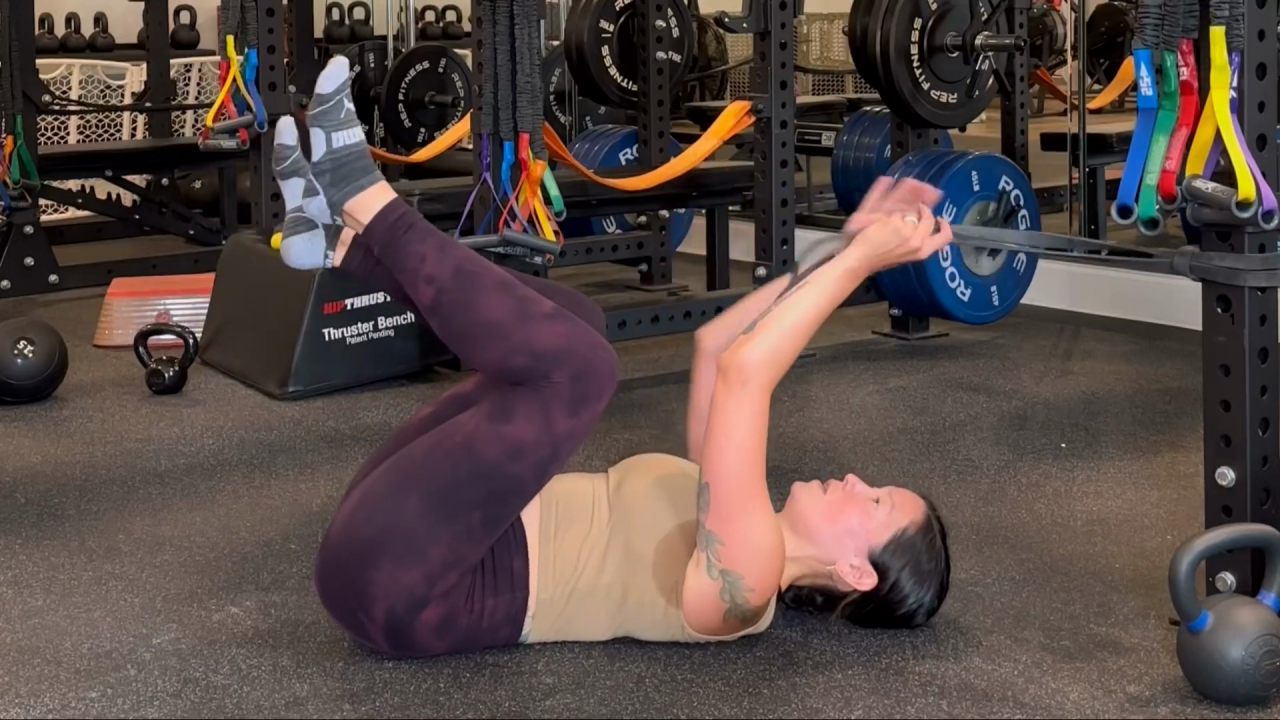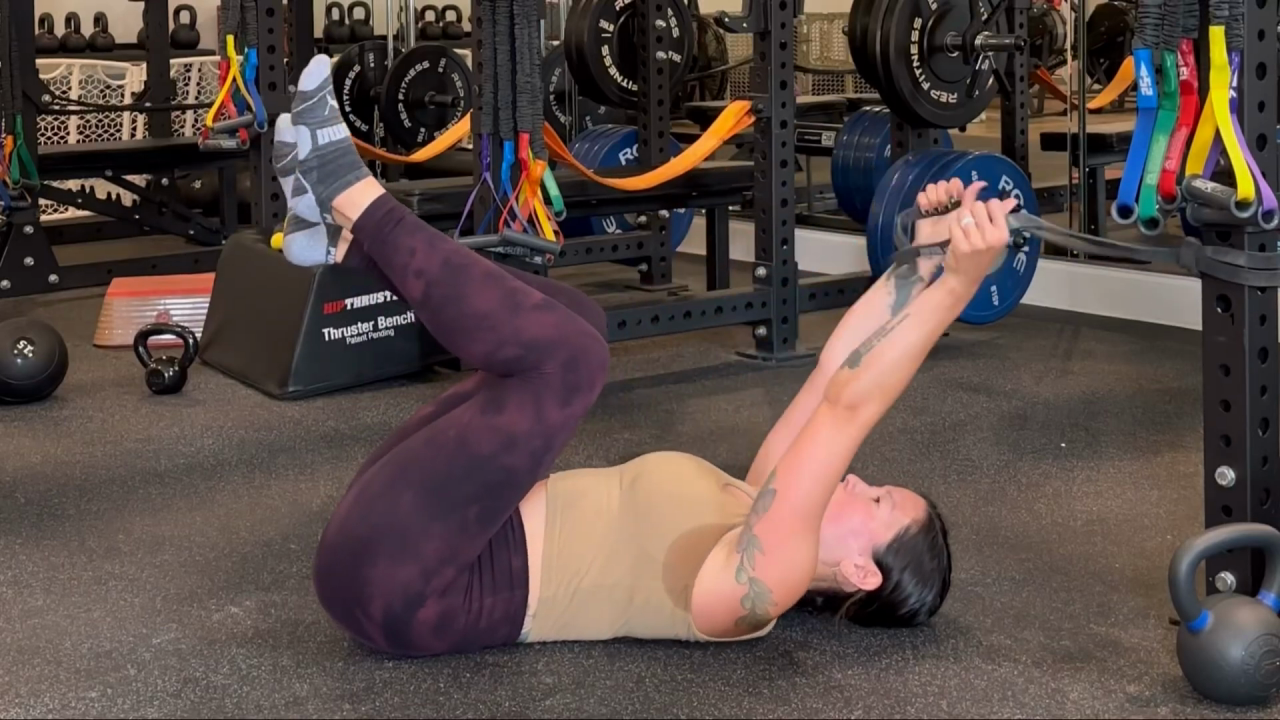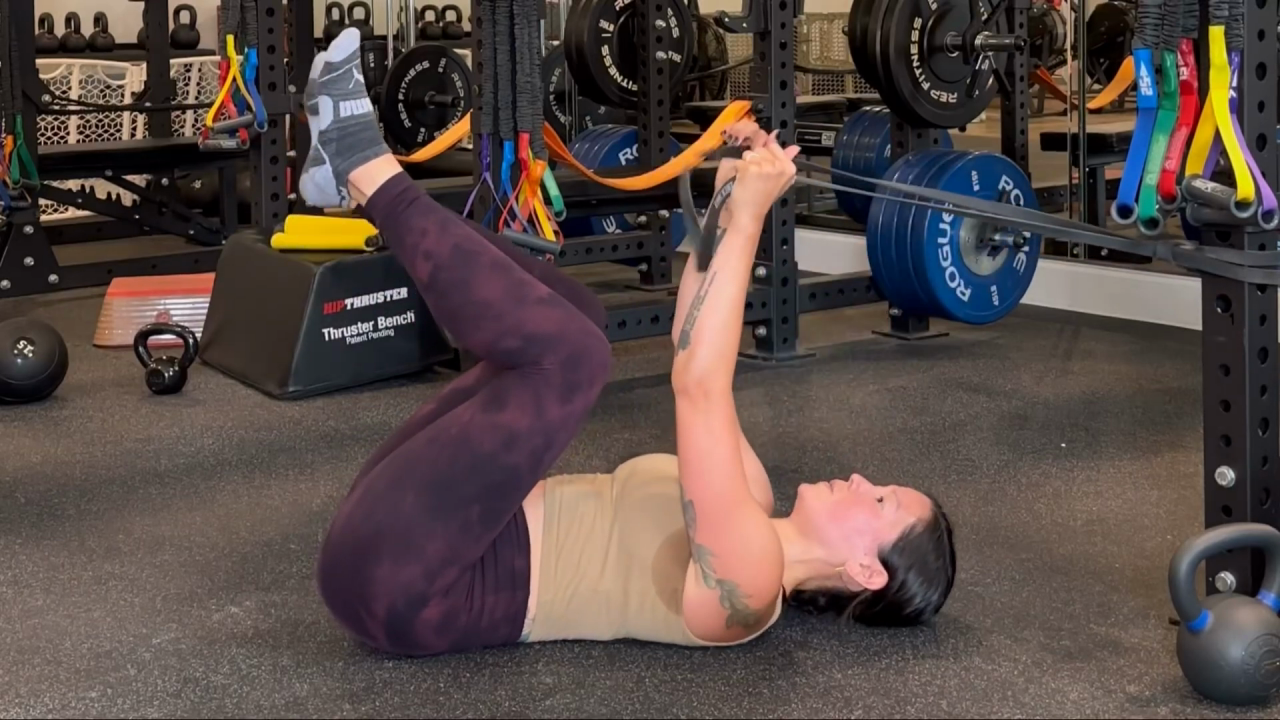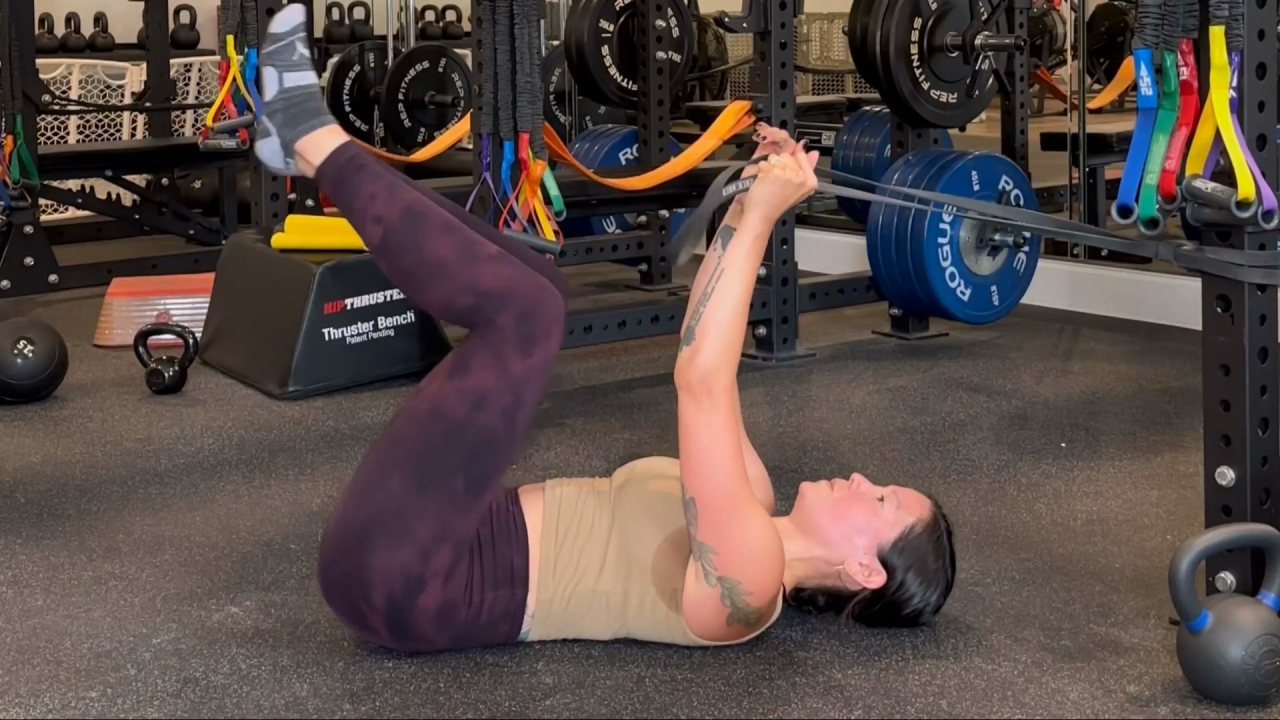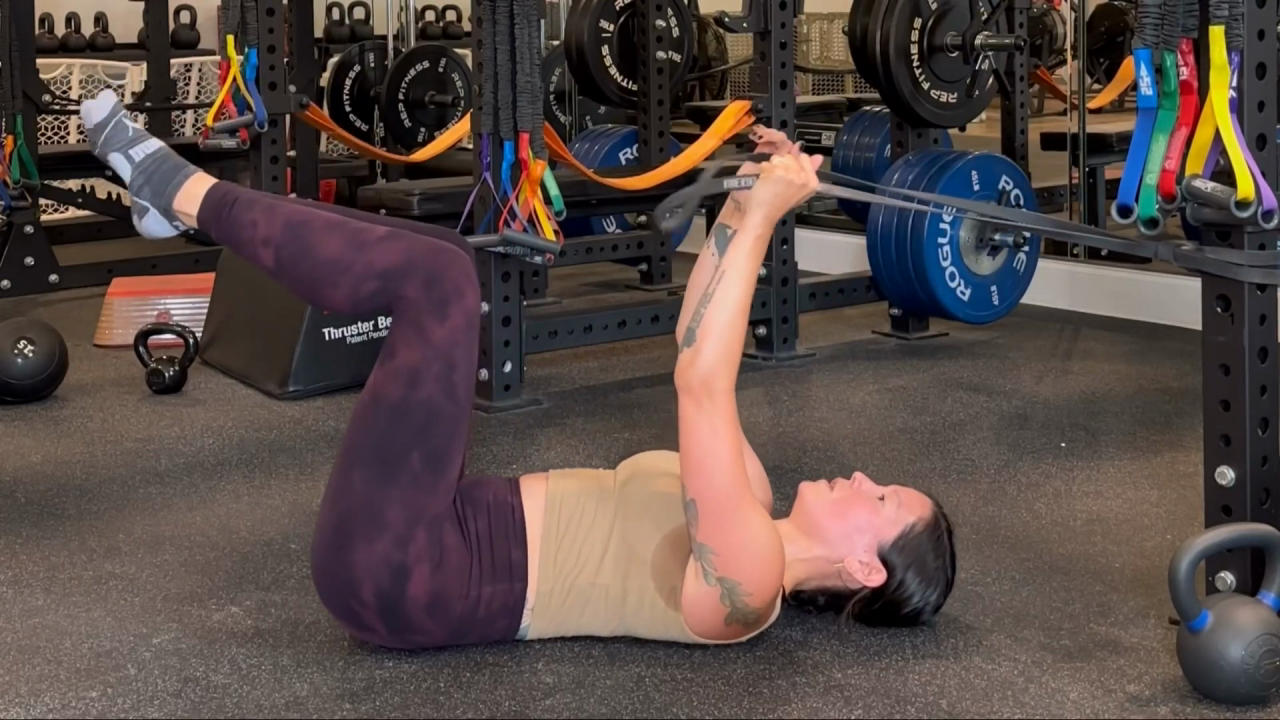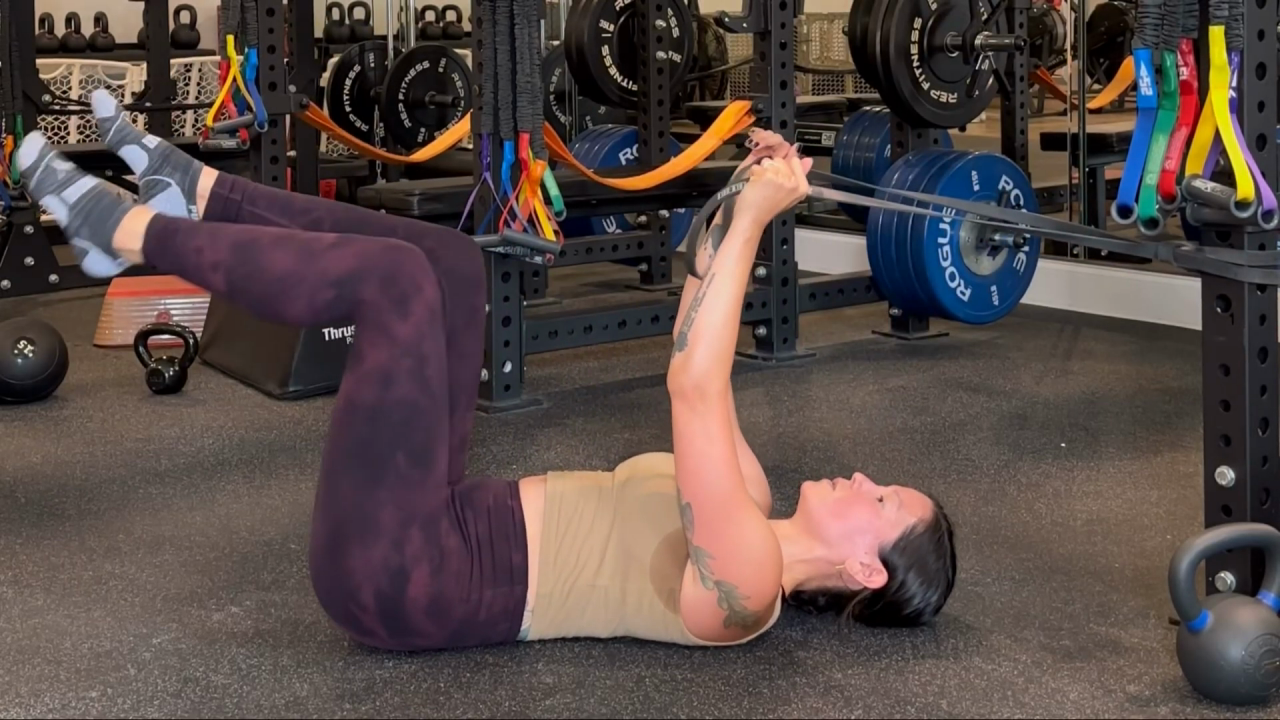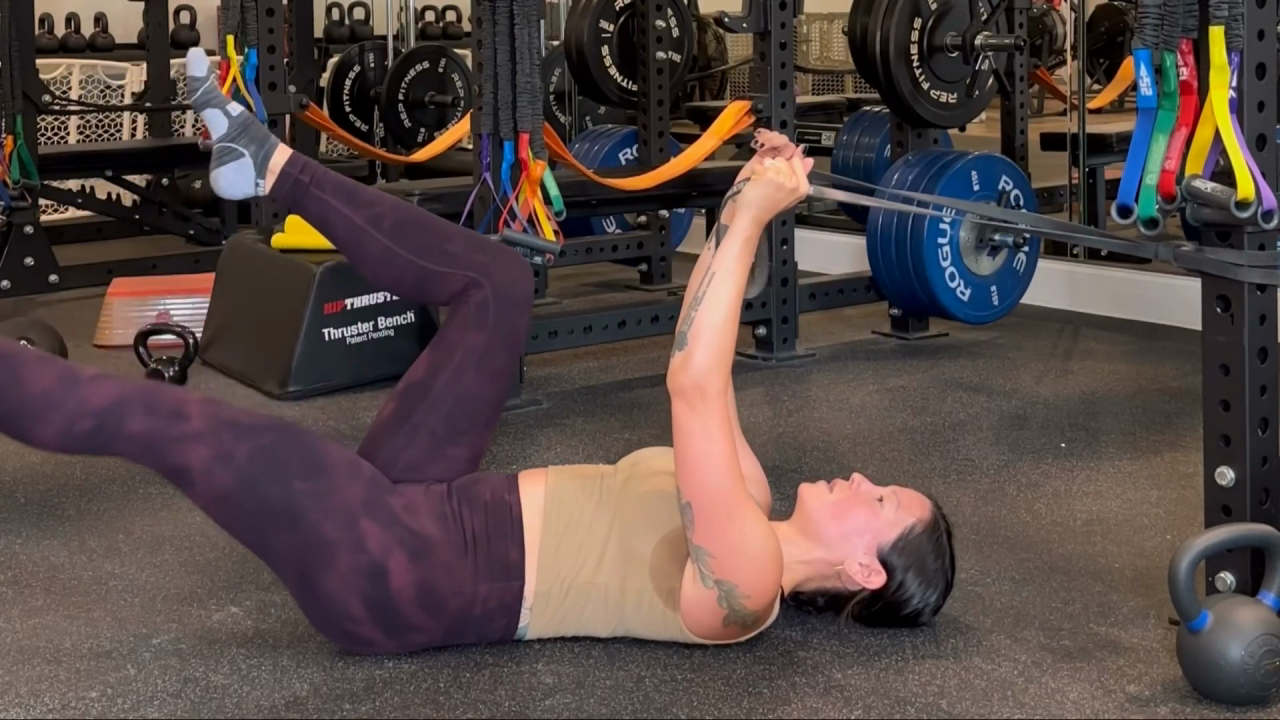
dt=0.7s
person 1, frame 1
left shoulder: (744, 580)
right shoulder: (746, 530)
left elbow: (742, 373)
right elbow: (716, 343)
left wrist: (859, 259)
right wrist: (845, 252)
left hip: (393, 576)
right hip: (405, 528)
left knee: (576, 362)
right knee: (567, 324)
left ankle: (363, 201)
right ankle: (337, 240)
person 1, frame 2
left shoulder: (765, 583)
right shoulder: (755, 522)
left elbow: (849, 404)
right elbow: (837, 372)
left wrist: (956, 280)
right wrist: (928, 254)
left hip: (395, 576)
right hip: (428, 526)
left knee: (564, 350)
right knee: (569, 321)
left ankle: (353, 197)
right ankle: (344, 239)
person 1, frame 3
left shoulder: (747, 581)
right shoulder: (752, 514)
left elbow: (698, 388)
right elbow: (695, 353)
left wrist: (746, 221)
right wrist: (725, 205)
left hip: (397, 576)
right hip: (425, 524)
left knee: (569, 350)
right knee: (569, 318)
left ankle: (370, 173)
right ankle: (358, 182)
person 1, frame 4
left shoulder: (744, 580)
right shoulder: (749, 517)
left elbow: (702, 380)
right elbow: (707, 352)
left wrist: (758, 218)
right wrist: (752, 203)
left hip: (397, 573)
left knee: (522, 308)
right knee: (533, 292)
left ankle: (316, 142)
right ankle: (319, 149)
person 1, frame 5
left shoulder: (743, 583)
right shoulder: (747, 517)
left elbow: (702, 388)
right elbow: (703, 358)
left wrist: (760, 220)
right wrist: (745, 205)
left hip: (396, 576)
right hip: (446, 533)
left knee: (433, 276)
right knee: (441, 264)
left ankle: (189, 195)
right ankle: (191, 196)
person 1, frame 6
left shoulder: (742, 585)
right shoulder: (748, 513)
left elbow: (694, 390)
right elbow: (702, 370)
left wrist: (749, 222)
right wrist: (737, 213)
left hip: (397, 579)
right hip: (440, 525)
left knee: (394, 275)
right knee: (446, 261)
left ankle: (129, 233)
right ankle: (196, 192)
person 1, frame 7
left shoulder: (742, 583)
right shoulder: (750, 508)
left elbow: (692, 388)
right elbow: (703, 370)
left wrist: (747, 222)
right wrist: (740, 209)
left hip: (392, 577)
right hip: (428, 510)
left knee: (158, 411)
right knee: (499, 279)
right ankle: (269, 164)
